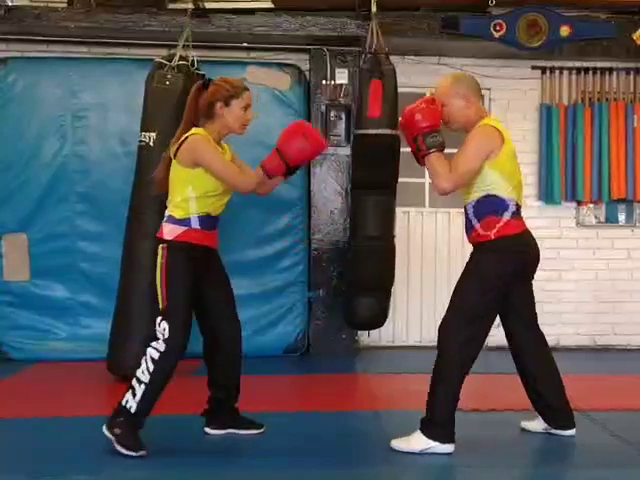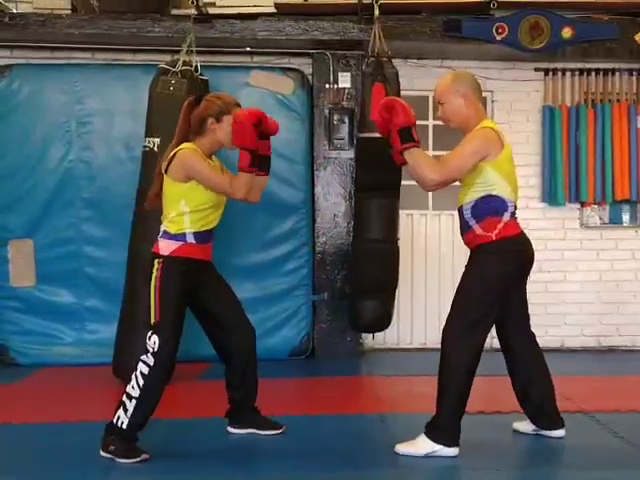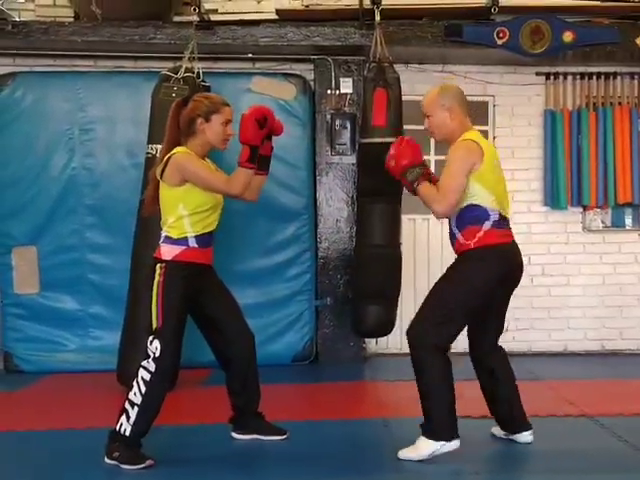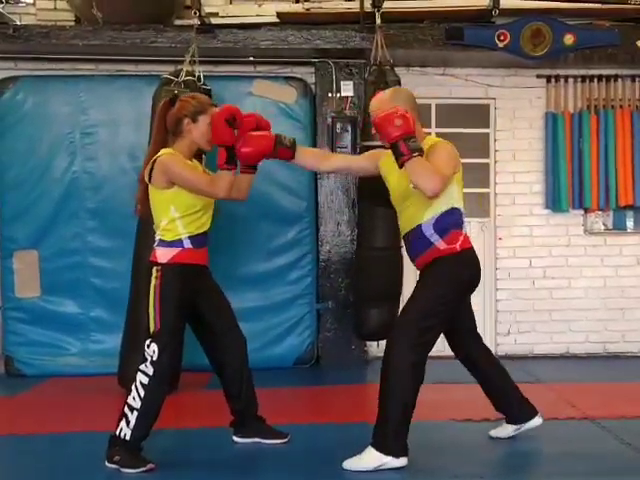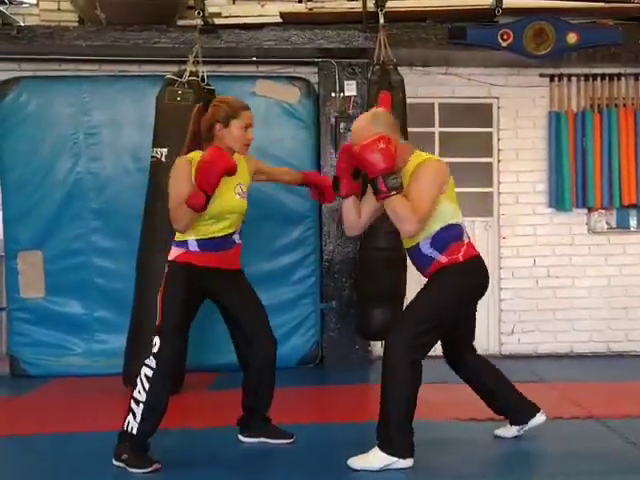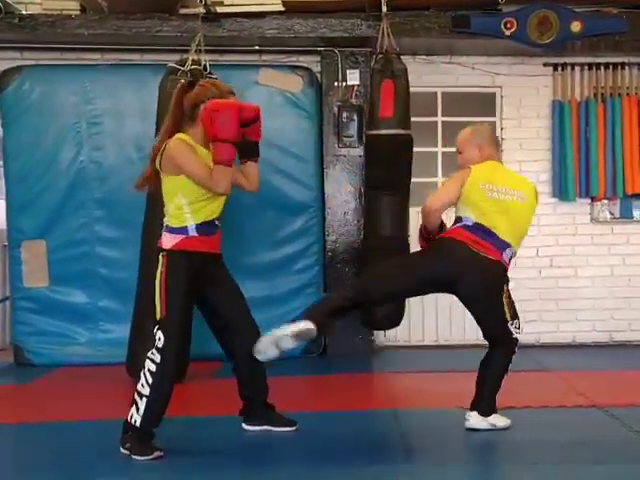
dt=0.7s
person 1, frame 1
left shoulder: (221, 147)
right shoulder: (196, 141)
left elbow: (260, 184)
right elbow: (245, 184)
left wrist: (291, 161)
right wrist: (284, 156)
left hip: (204, 250)
right hip: (177, 249)
left knee: (225, 332)
right knee: (172, 336)
left ankle: (221, 414)
right ankle: (123, 423)
person 1, frame 2
left shoulder: (210, 162)
right shoulder: (187, 156)
left elbow: (253, 194)
right elbow: (237, 191)
left wrist: (260, 148)
right wrist: (247, 148)
left hip: (201, 264)
right hip: (173, 264)
left knee: (241, 334)
right knee: (161, 351)
left ankle: (243, 413)
right ankle: (117, 435)
person 1, frame 3
left shoulder: (204, 164)
right shoulder: (180, 160)
left elbow: (250, 193)
right elbow: (234, 187)
left wrist: (263, 149)
right wrist: (250, 145)
left hip: (202, 269)
right hip: (175, 270)
left knee: (240, 340)
right knee: (163, 357)
left ankle: (247, 419)
right ankle: (121, 443)
person 1, frame 4
left shoulder: (192, 164)
right shoulder: (167, 162)
left elbow: (239, 192)
right elbow: (220, 190)
right wrist: (227, 145)
left hip: (197, 269)
right hip: (171, 271)
left knee: (232, 344)
right knee: (161, 358)
left ankle: (247, 422)
right ankle: (122, 446)
person 1, frame 5
left shoulder: (245, 164)
right shoulder: (186, 164)
left elbow: (281, 172)
right elbow: (180, 222)
left wrist: (311, 178)
right wrist: (206, 184)
left hip: (228, 268)
right hip: (186, 268)
left knee: (262, 342)
right knee: (165, 354)
left ankle: (254, 423)
right ankle: (130, 444)
person 1, frame 6
left shoulder: (213, 147)
right shoulder: (177, 146)
left elbow: (250, 185)
right elbow: (219, 186)
left wrist: (248, 141)
right wrist: (225, 140)
left hip: (210, 256)
right hip: (180, 256)
left knee: (245, 332)
right knee: (170, 344)
left ankle: (256, 411)
right ankle: (136, 433)
person 2, frame 1
left shoulder: (485, 133)
right shoulder: (488, 134)
left elbow: (446, 184)
right elbow: (450, 181)
left wrist: (431, 138)
right wrist: (423, 145)
left hip: (499, 250)
right hip: (514, 248)
left knee: (456, 334)
right knee: (525, 332)
left ankle: (436, 432)
right ankle: (558, 418)
person 2, frame 2
left shoulder: (484, 135)
right shoulder: (478, 139)
left elbow: (435, 176)
right elbow: (430, 181)
left wrist: (406, 137)
right wrist: (401, 145)
left hip: (498, 252)
right hip: (506, 251)
left knee: (460, 337)
right knee: (516, 334)
left ankle: (442, 435)
right ankle: (546, 418)
person 2, frame 3
left shoulder: (466, 149)
right shoulder: (480, 147)
left elbow: (442, 205)
right elbow: (456, 199)
left wrist: (411, 175)
right wrist: (425, 175)
left hip: (482, 258)
right hip: (507, 255)
left knee: (425, 336)
right knee: (485, 341)
left ankle: (441, 431)
right ankle: (515, 424)
person 2, frame 4
left shoulder: (441, 150)
right shoulder: (386, 158)
left elbow: (432, 187)
right elbow: (327, 162)
left wrist: (405, 144)
right wrist: (276, 145)
left hip: (453, 264)
right hip: (445, 267)
left knee: (404, 345)
right knee: (468, 343)
left ankle: (389, 447)
right ankle: (521, 413)
person 2, frame 5
left shoulder: (427, 168)
right shoulder: (389, 174)
left elbow: (410, 225)
right elbow: (353, 228)
left wrist: (383, 178)
right wrist: (347, 182)
left hip: (460, 272)
right hip: (455, 275)
left knee: (400, 343)
right knee: (460, 353)
left ankle: (395, 448)
right ankle: (522, 413)
person 2, frame 6
left shoulder: (469, 175)
right shoulder: (531, 190)
left elbow: (432, 206)
left wrist: (432, 234)
left hip: (445, 256)
right hip: (487, 273)
left knee: (363, 288)
right knee: (505, 341)
left ankle: (308, 324)
right ankle: (482, 412)
